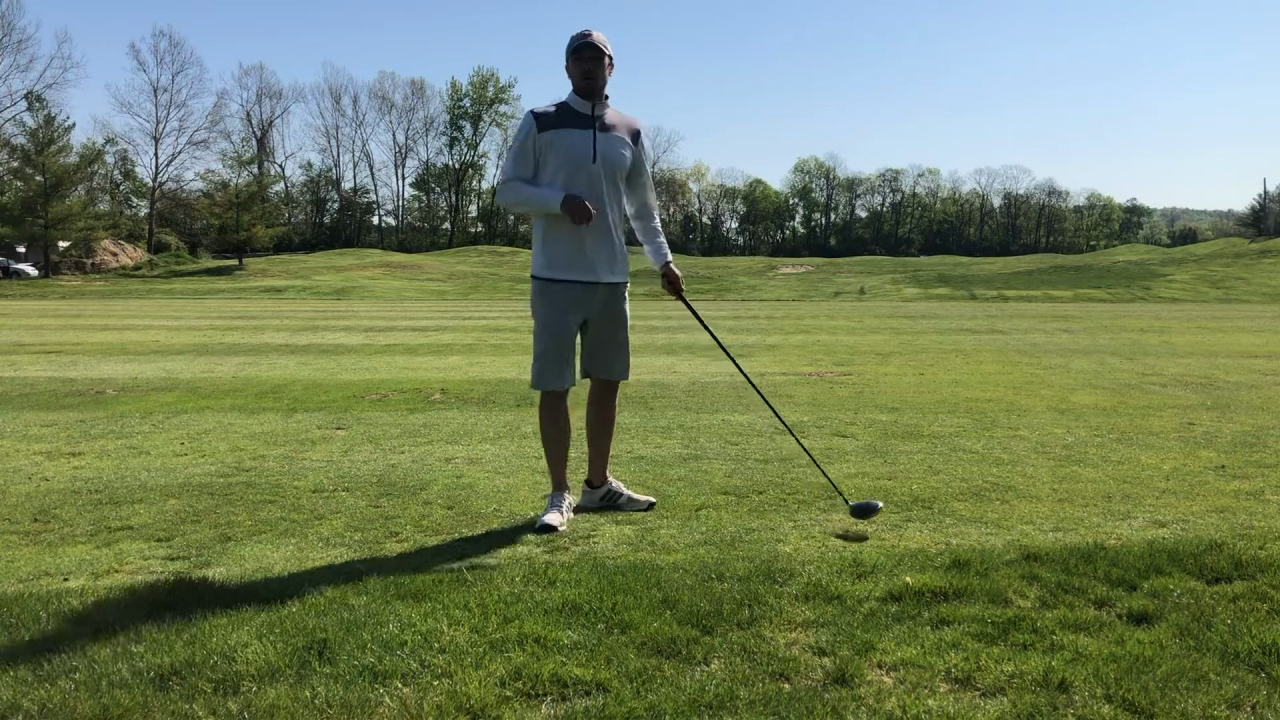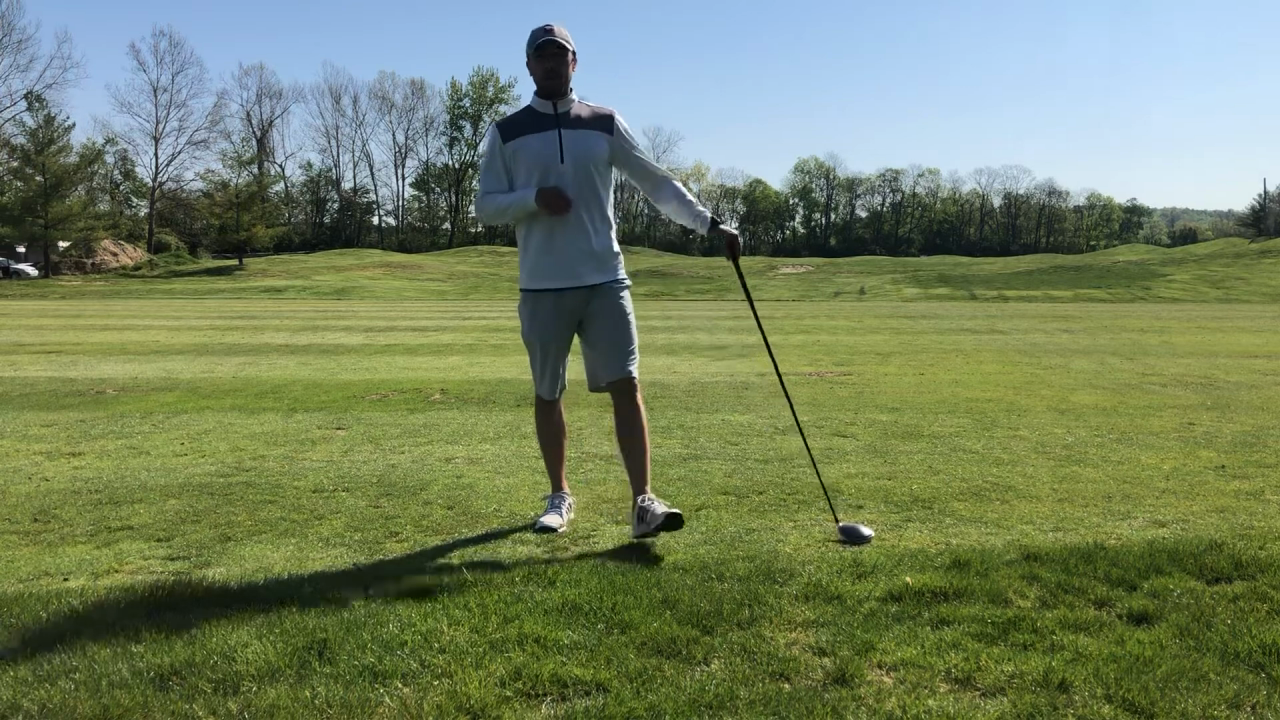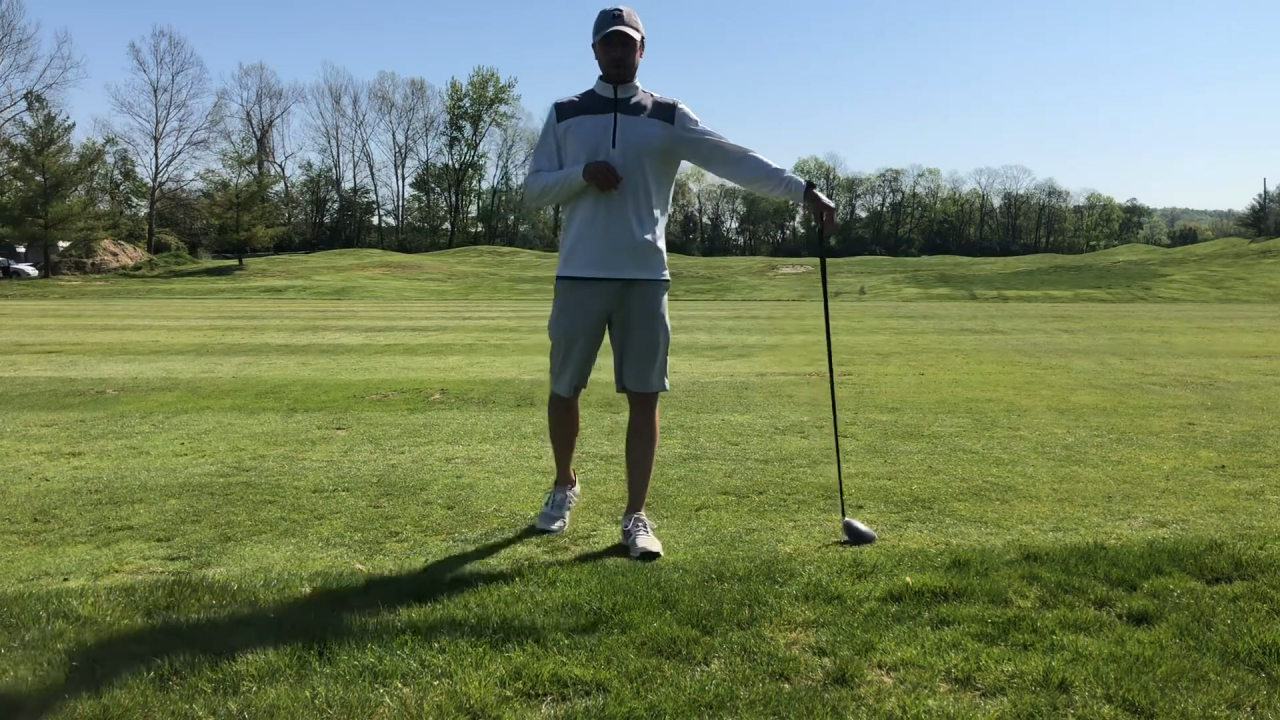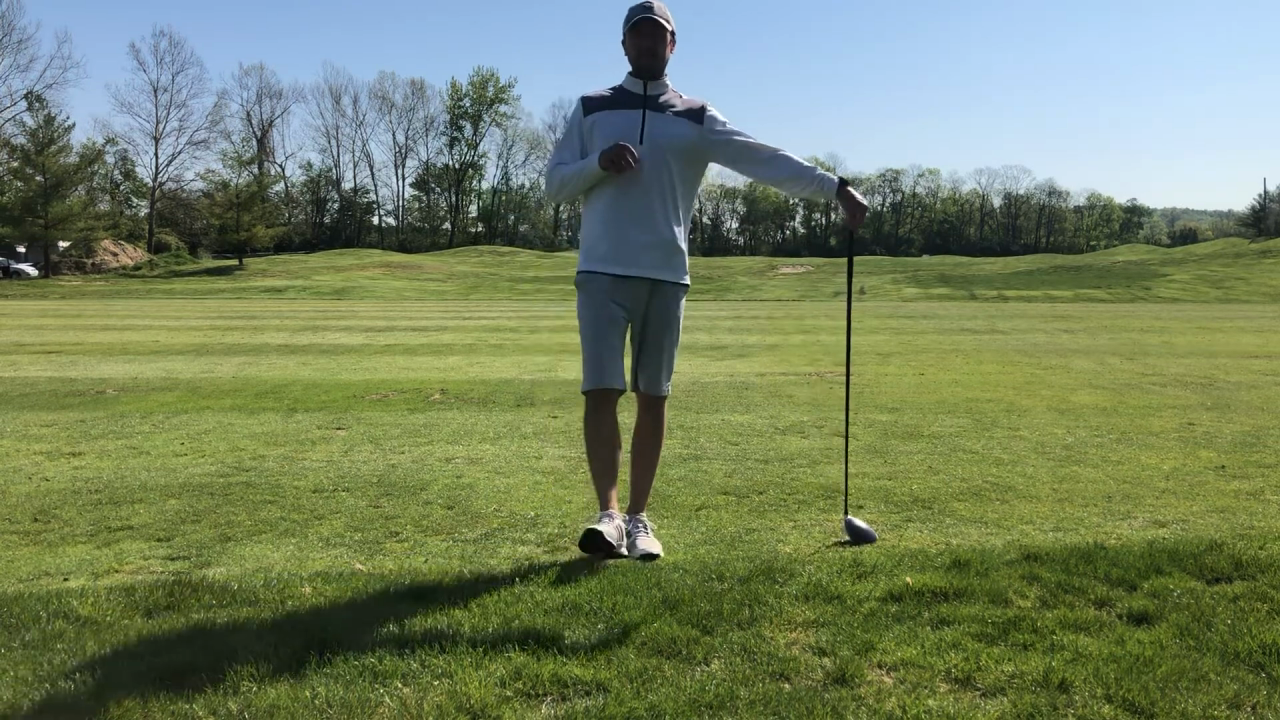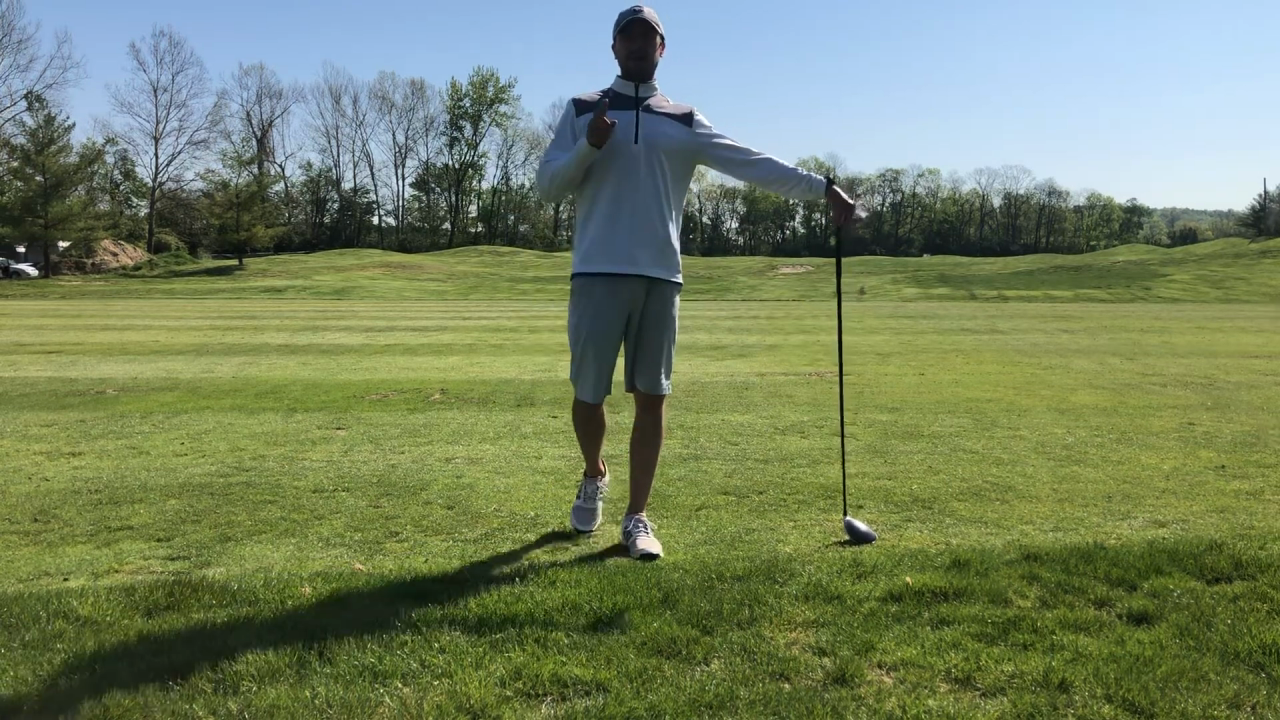
dt=0.7s
person 1, frame 1
left shoulder: (630, 132)
right shoulder: (539, 123)
left elbow: (643, 205)
right elbow: (508, 190)
left wrist: (662, 259)
right wrist: (560, 200)
left hip: (612, 279)
right hip: (556, 278)
left knee: (607, 384)
right knee: (554, 388)
left ankle: (598, 483)
right ankle: (560, 494)
person 1, frame 2
left shoulder: (605, 124)
right shoulder: (506, 132)
left elbow: (657, 182)
right elbow: (485, 207)
left wrist: (710, 223)
right wrist: (533, 198)
left hip: (605, 279)
right hip: (542, 286)
left knee: (625, 385)
right knee: (547, 395)
left ankle: (643, 502)
right ankle: (560, 495)
person 1, frame 3
left shoulder: (668, 116)
right shoulder: (565, 114)
left elbow: (736, 161)
right elbow: (534, 189)
left wrist: (802, 189)
right wrist: (581, 174)
left hip: (645, 276)
right hip: (579, 275)
left knee: (644, 397)
right knee: (564, 391)
left ankle: (635, 516)
right ankle: (564, 484)
person 1, frame 4
left shoulder: (697, 118)
right shoulder: (591, 108)
left elbow: (767, 160)
right elbow: (555, 184)
left wrist: (836, 187)
right wrist: (599, 162)
left hip: (666, 275)
right hip: (603, 272)
left knee: (653, 398)
right knee: (601, 391)
left ankle: (638, 517)
right ankle: (609, 516)
person 1, frame 5
left shoulder: (684, 121)
right shoulder: (581, 110)
left elbow: (752, 163)
right elbow: (547, 184)
left wrist: (822, 187)
right wrist: (588, 145)
left hip: (660, 275)
right hip: (598, 272)
left knee: (652, 398)
right knee: (589, 394)
left ankle: (637, 517)
right ankle: (593, 477)
